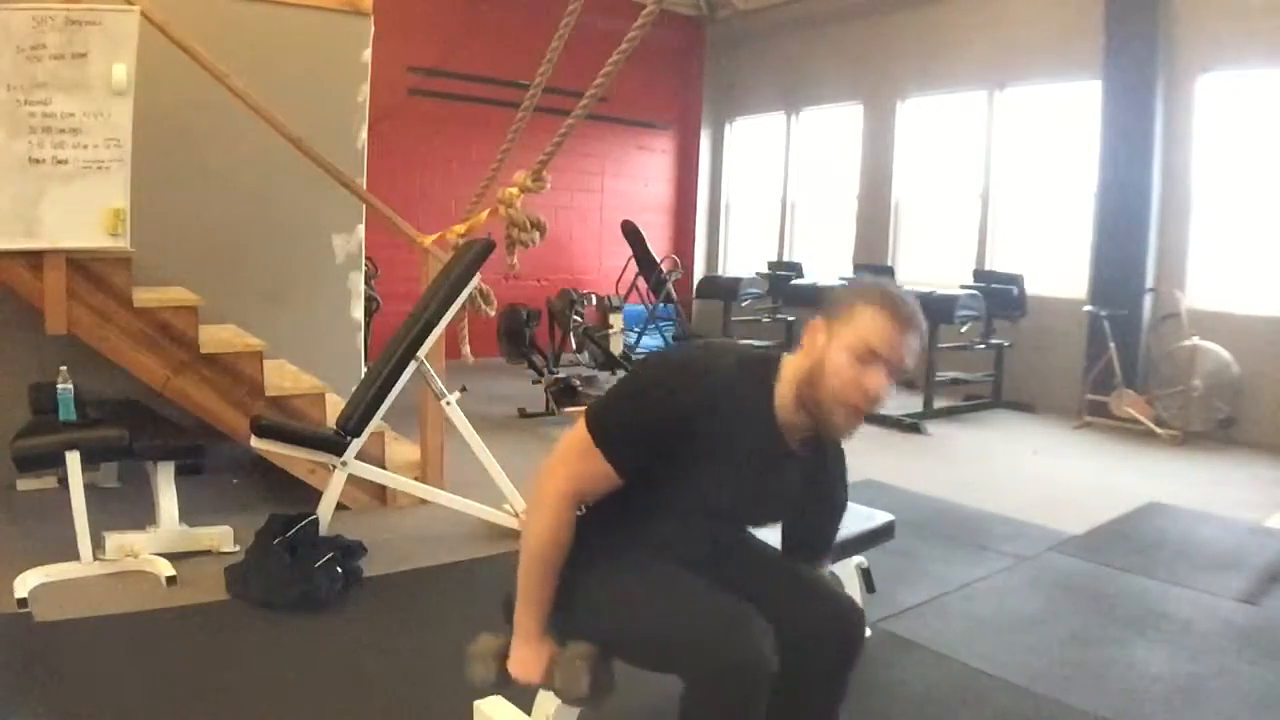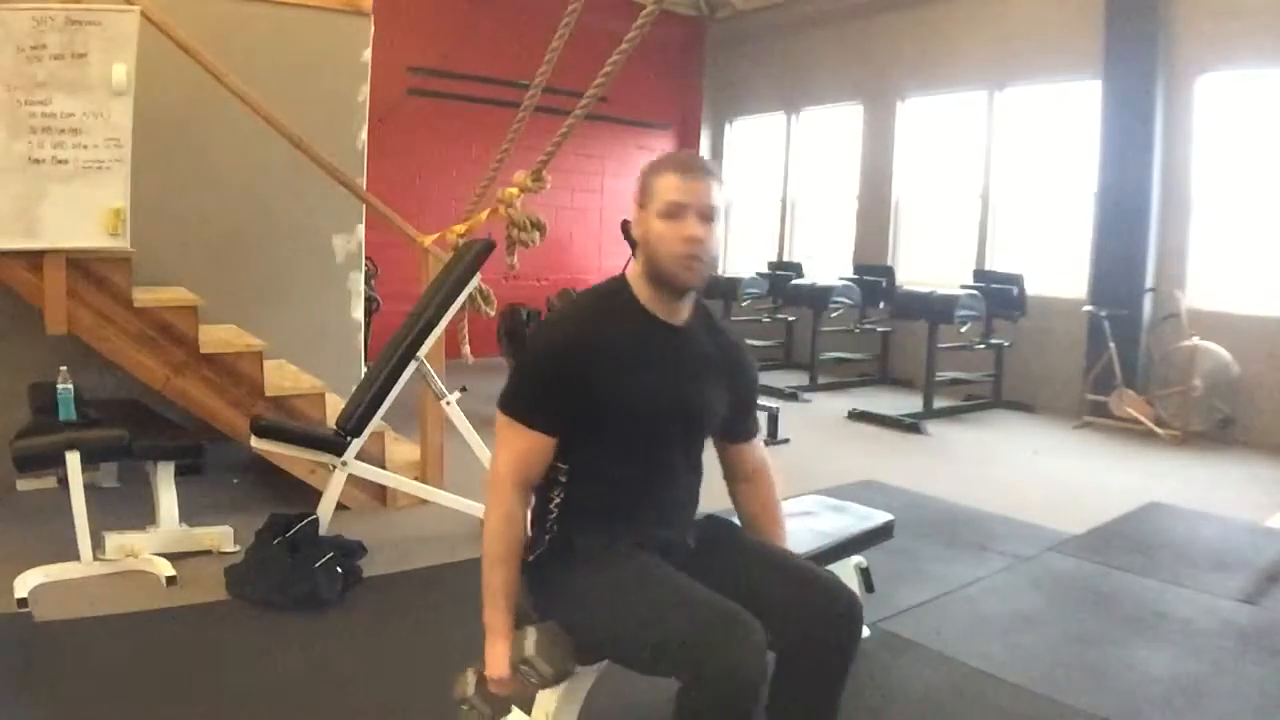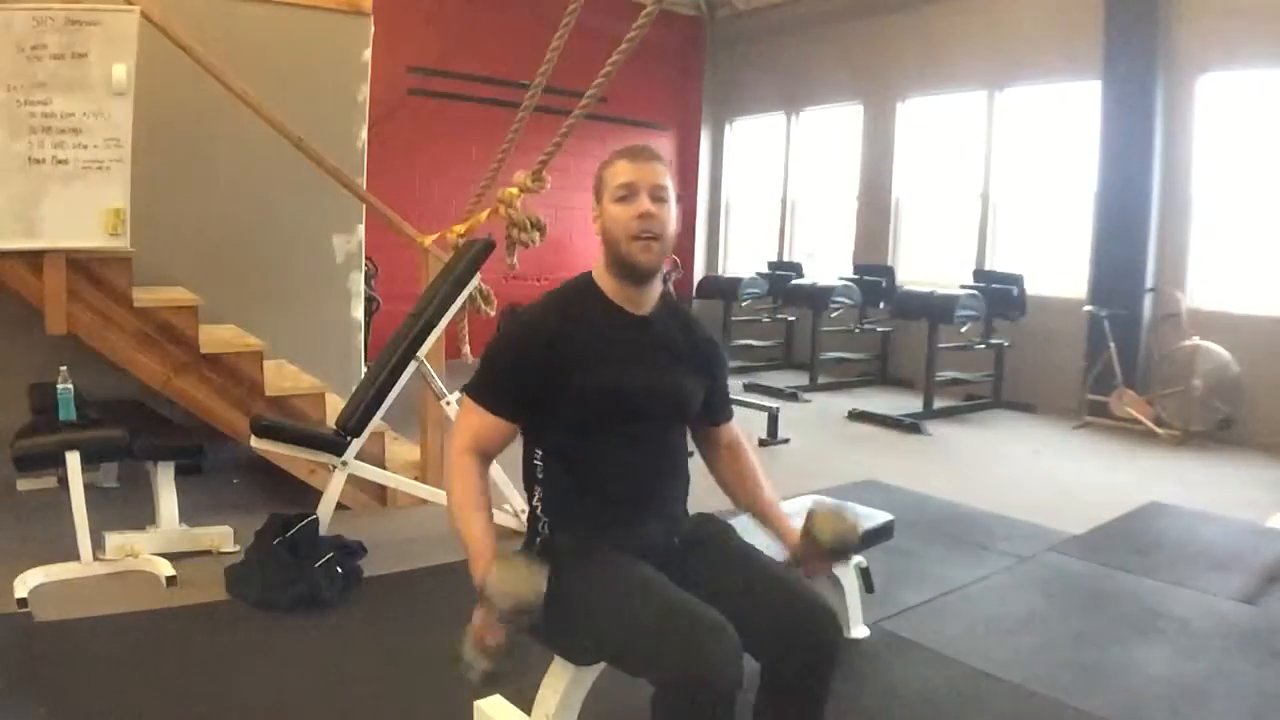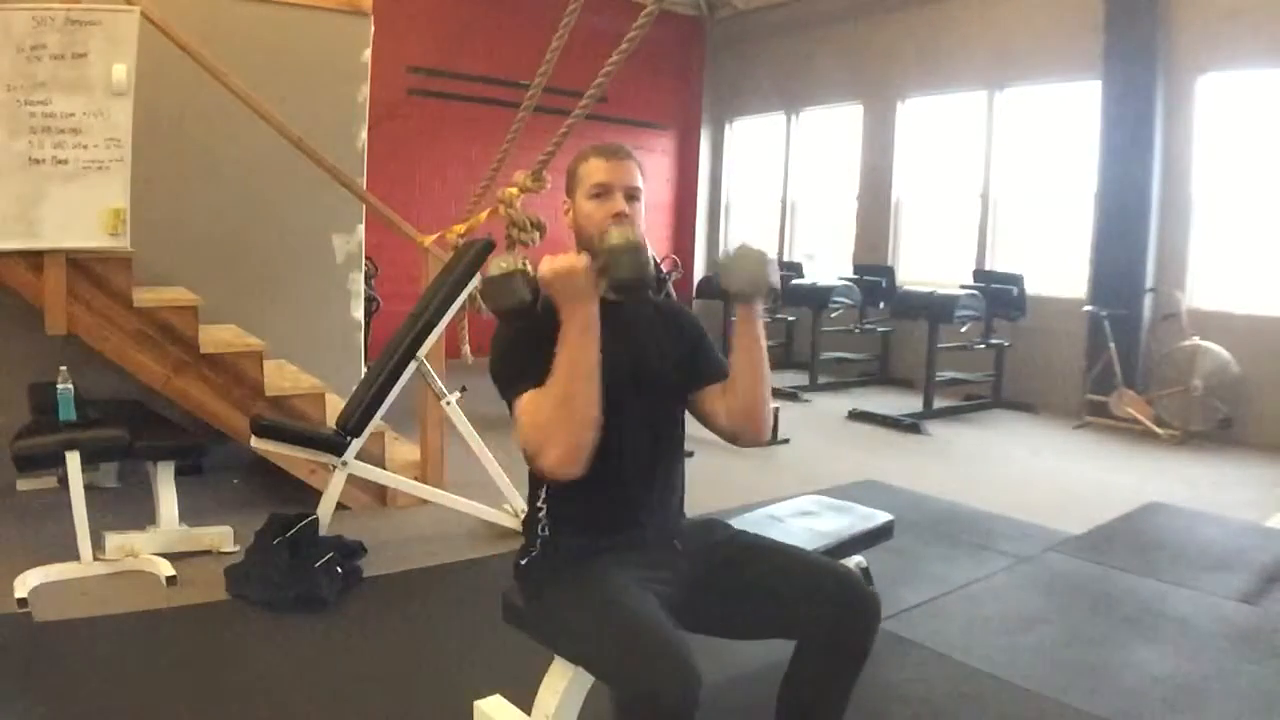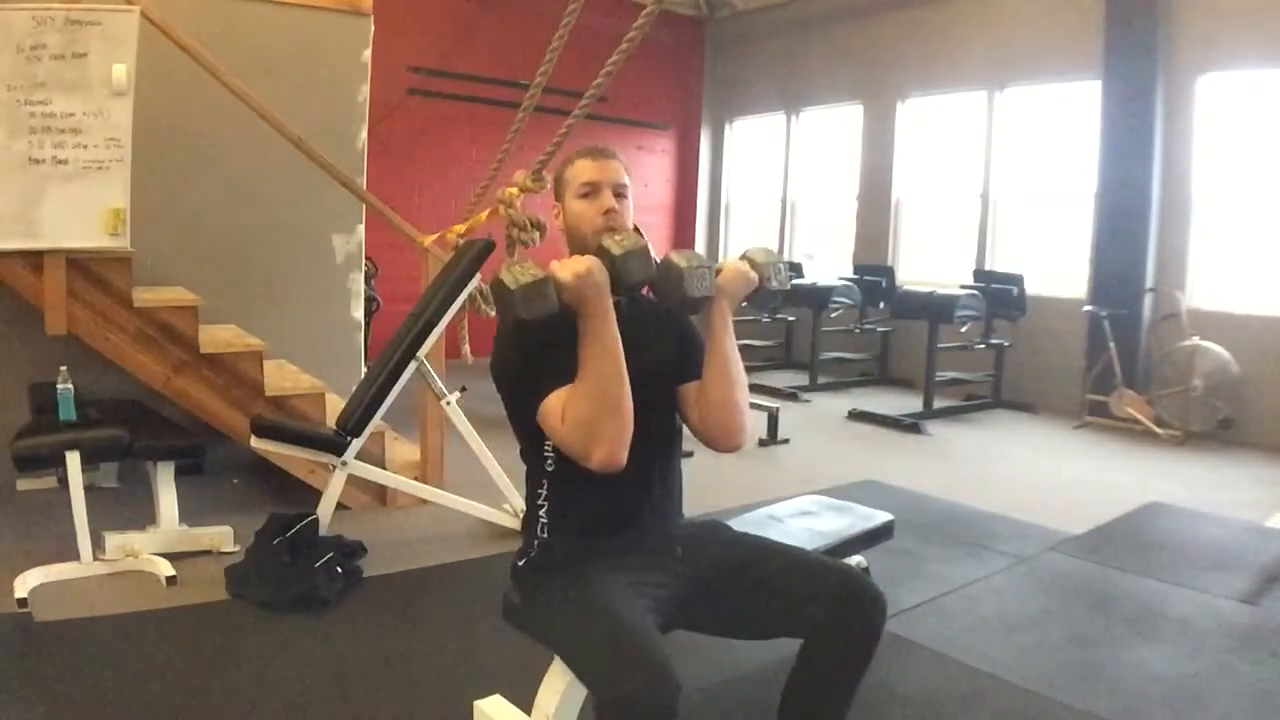
dt=0.5s
person 1, frame 1
left shoulder: (821, 463)
right shoulder: (693, 385)
left elbow: (804, 579)
right elbow: (559, 483)
right wrist: (528, 635)
right hip: (596, 556)
left knee: (835, 622)
right knee: (736, 646)
person 1, frame 2
left shoulder: (724, 354)
right shoulder: (572, 336)
left elbow: (749, 472)
right elbow: (510, 483)
left wrist: (782, 586)
right wrist: (500, 630)
left hip: (681, 541)
right hip: (581, 559)
left knee: (831, 612)
right knee: (730, 649)
person 1, frame 3
left shoulder: (692, 338)
right shoulder: (544, 329)
left elbow: (720, 440)
right elbow: (467, 452)
left wrist: (784, 529)
right wrist: (488, 580)
left hip: (676, 536)
right hip: (578, 551)
left knee: (812, 628)
right knee: (707, 654)
person 1, frame 4
left shoulder: (670, 321)
right shoulder: (531, 325)
left elbow: (746, 427)
right elbow: (562, 457)
left wrist: (749, 311)
right wrist: (577, 314)
left hip: (675, 540)
right hip: (576, 559)
left knee: (848, 604)
person 1, frame 5
left shoulder: (664, 319)
right shoulder: (531, 326)
left elbow: (726, 432)
right elbow: (604, 448)
left wrist: (719, 309)
right wrist: (595, 310)
left hip: (673, 541)
right hip: (576, 560)
left knee: (853, 602)
